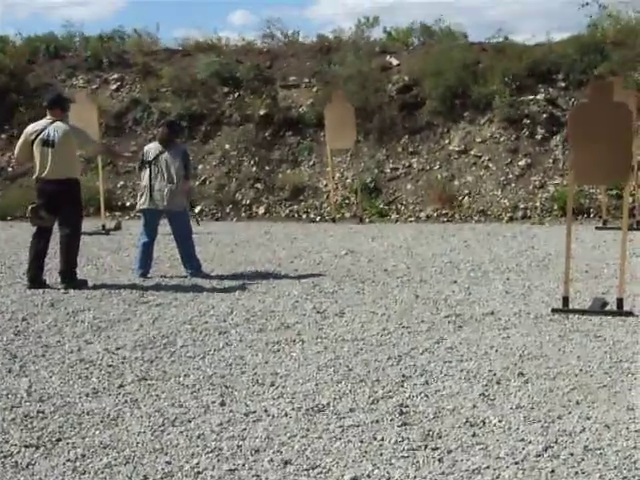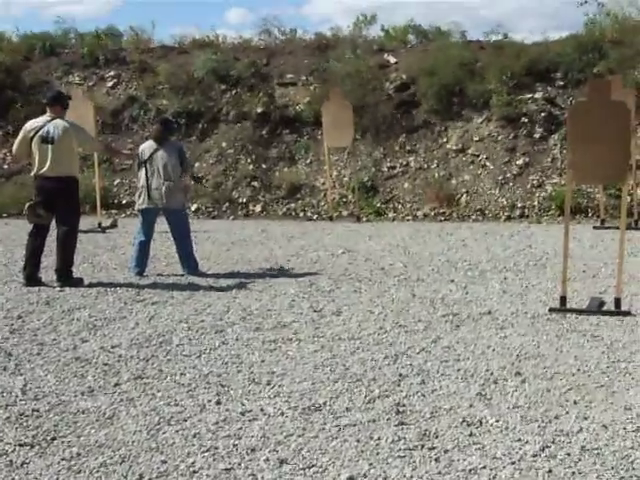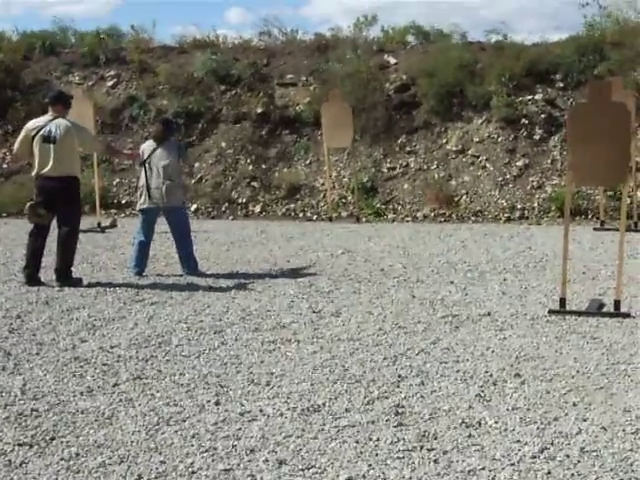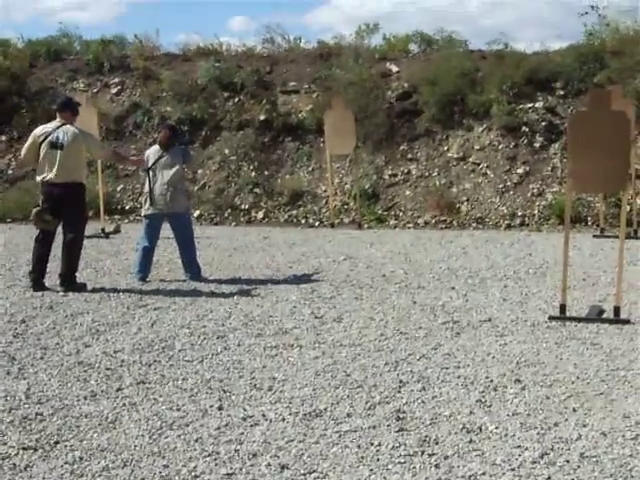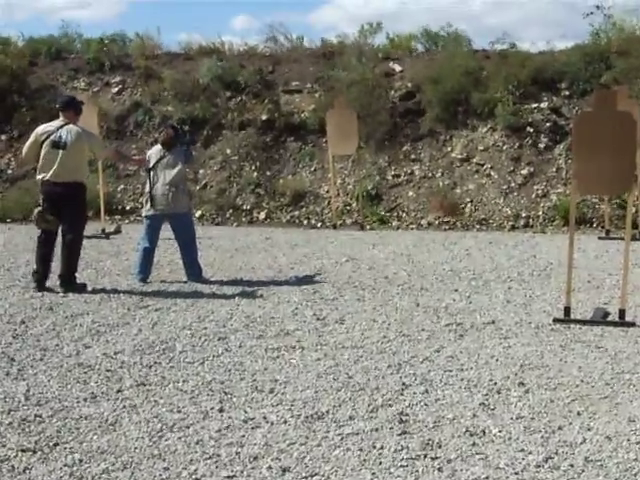
dt=0.2s
person 1, frame 1
left shoulder: (32, 130)
right shoulder: (70, 131)
left elbow: (19, 158)
right elbow: (98, 148)
right wrist: (121, 156)
left hip: (43, 185)
right hip: (66, 185)
left knee: (42, 231)
right knee: (69, 230)
left ankle: (34, 277)
right ankle: (68, 277)
person 1, frame 2
left shoulder: (31, 126)
right shoulder: (69, 128)
left elbow: (17, 154)
right elbow: (99, 146)
right wrist: (121, 153)
left hip: (42, 182)
right hip: (65, 183)
left knee: (39, 228)
right knee: (67, 228)
left ankle: (30, 274)
right ankle: (64, 275)
person 1, frame 3
left shoulder: (32, 126)
right shoulder: (72, 128)
left elbow: (18, 153)
right elbow: (101, 146)
right wrist: (123, 154)
left hip: (43, 181)
right hip: (66, 182)
left knee: (39, 228)
right knee: (67, 228)
left ankle: (30, 274)
right ankle: (63, 275)
person 1, frame 4
left shoulder: (40, 132)
right shoulder: (79, 135)
left elbow: (25, 159)
right elbow: (108, 153)
right wrist: (130, 161)
left hip: (48, 188)
right hip: (72, 189)
left knee: (45, 234)
right knee: (72, 234)
left ankle: (36, 279)
right ankle: (67, 280)
person 1, frame 5
left shoulder: (42, 130)
right shoulder: (82, 134)
left elbow: (26, 157)
right elbow: (111, 153)
right wrist: (132, 160)
left hip: (48, 187)
right hip: (72, 188)
left knee: (47, 233)
right knee: (72, 234)
left ankle: (39, 279)
right ankle: (67, 281)
person 2, frame 1
left shoulder: (148, 149)
right shoulder: (181, 150)
left elbow: (141, 172)
right elbow: (187, 178)
right wrist: (185, 194)
left hip: (151, 198)
right hip: (175, 199)
left knee: (147, 236)
right knee: (183, 237)
left ankle: (141, 270)
right ankle: (193, 269)
person 2, frame 2
left shoulder: (144, 148)
right shoulder: (176, 147)
left elbow: (139, 172)
right elbow: (186, 171)
right wrist: (188, 178)
left hip: (149, 197)
right hip: (172, 196)
left knee: (144, 234)
right knee: (182, 234)
left ankle: (137, 268)
right ankle: (190, 268)
person 2, frame 3
left shoulder: (144, 147)
right shoulder: (176, 145)
left elbow: (143, 169)
right elbow: (186, 160)
left hip: (149, 196)
right hip: (172, 195)
left knee: (143, 234)
right knee: (182, 234)
left ankle: (137, 268)
right ankle: (190, 268)
person 2, frame 4
left shoulder: (150, 153)
right shoulder: (181, 151)
left elbow: (148, 172)
right elbow: (191, 165)
left hip: (153, 202)
right hip: (176, 201)
left knee: (147, 240)
right knee: (185, 240)
left ankle: (141, 274)
right ankle: (193, 274)
person 2, frame 5
left shoulder: (152, 152)
right shoulder: (183, 152)
left elbow: (148, 171)
right elbow: (191, 164)
left hip: (155, 202)
right hip: (177, 202)
left knee: (148, 241)
right knee: (187, 240)
left ankle: (141, 275)
right ankle: (194, 275)
